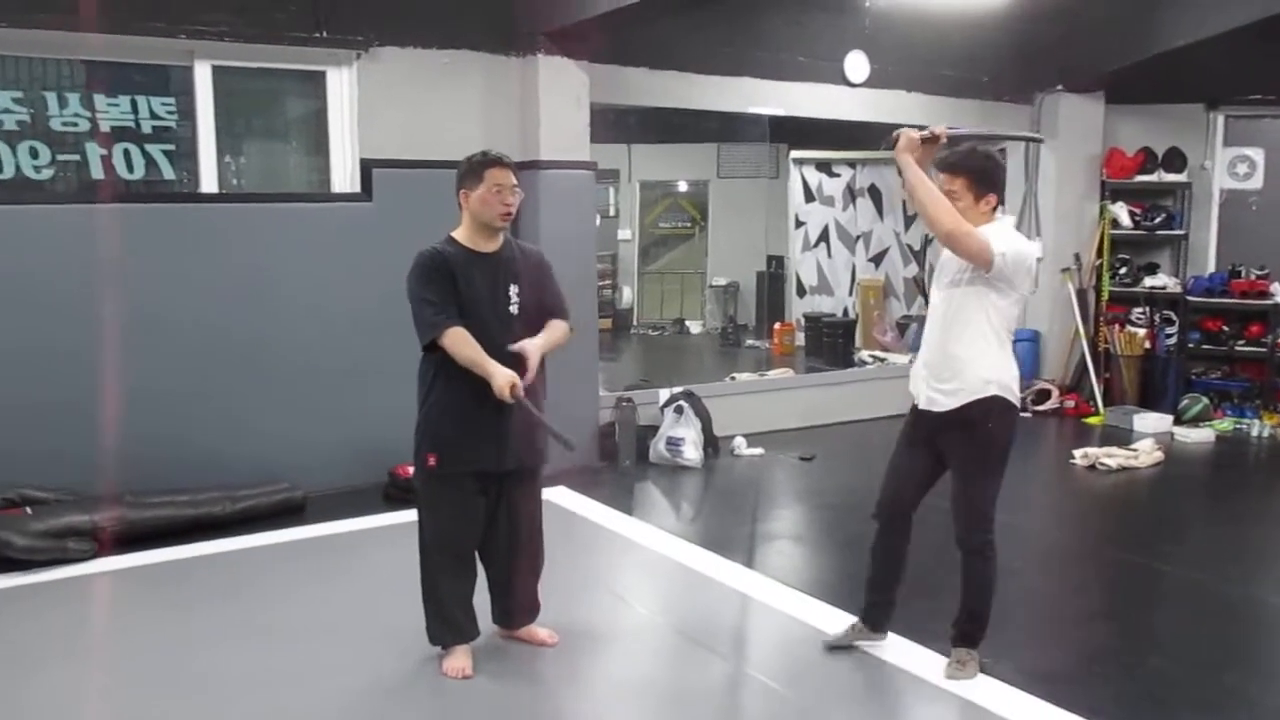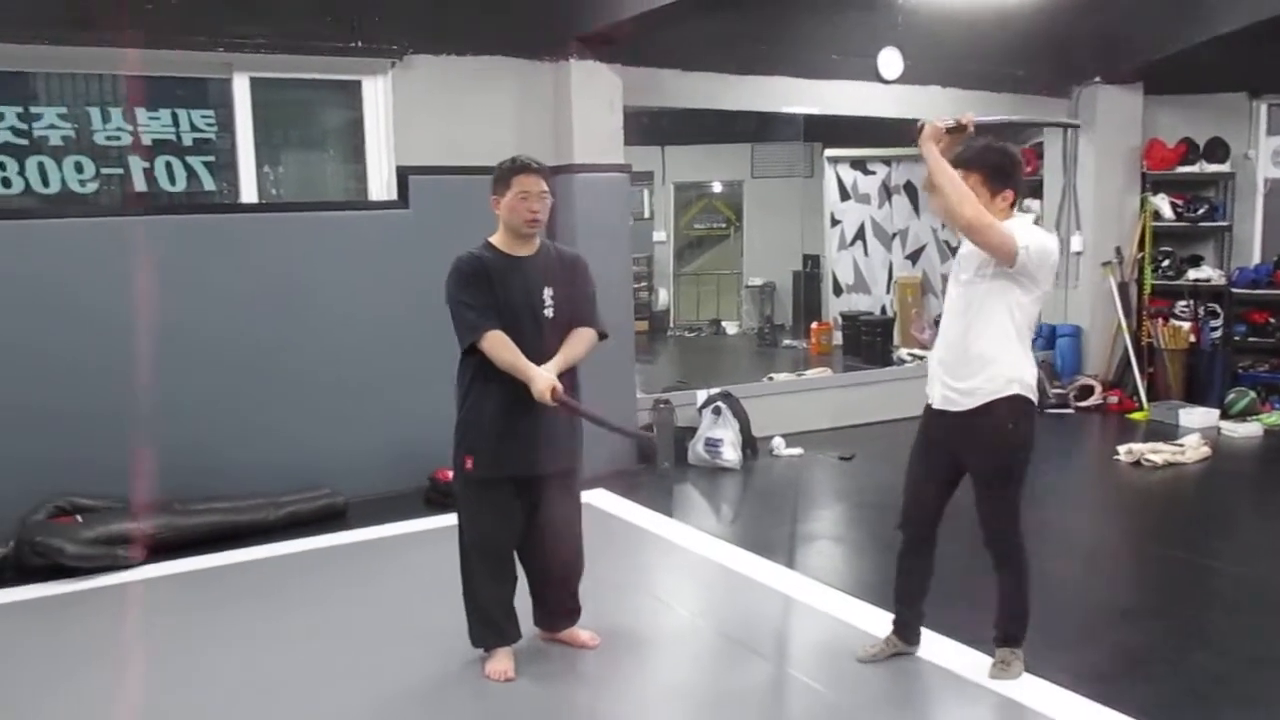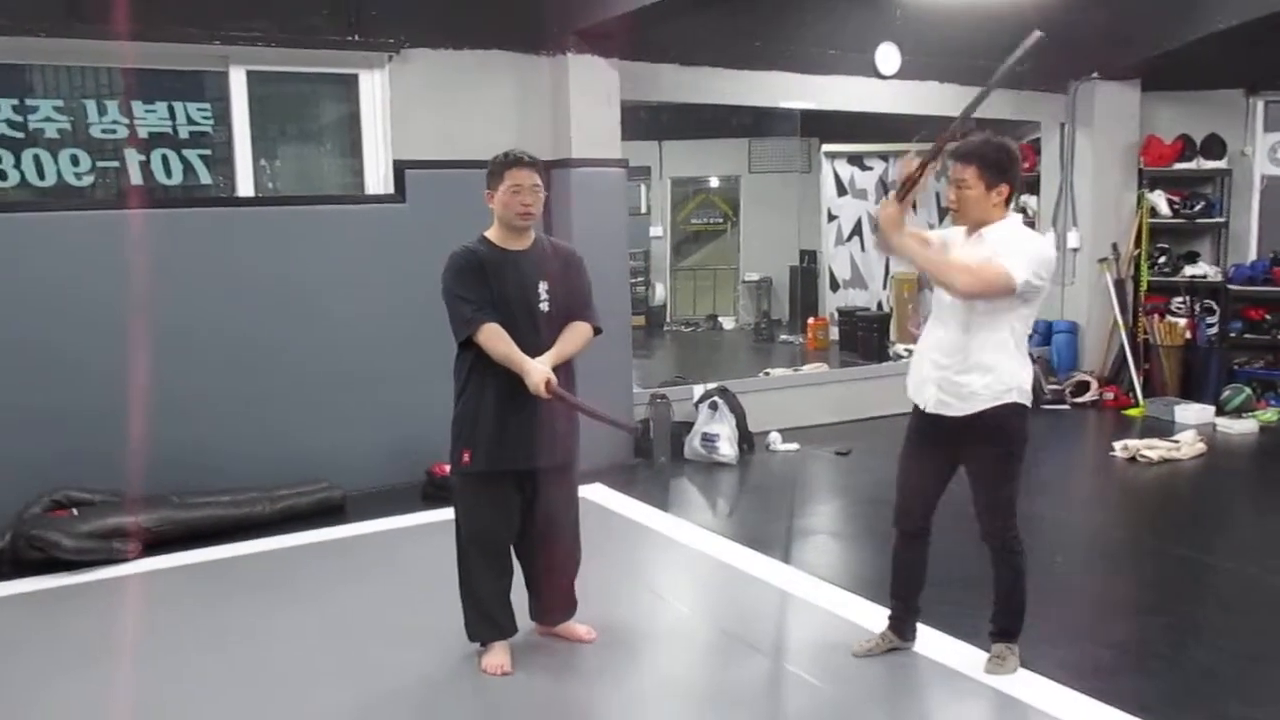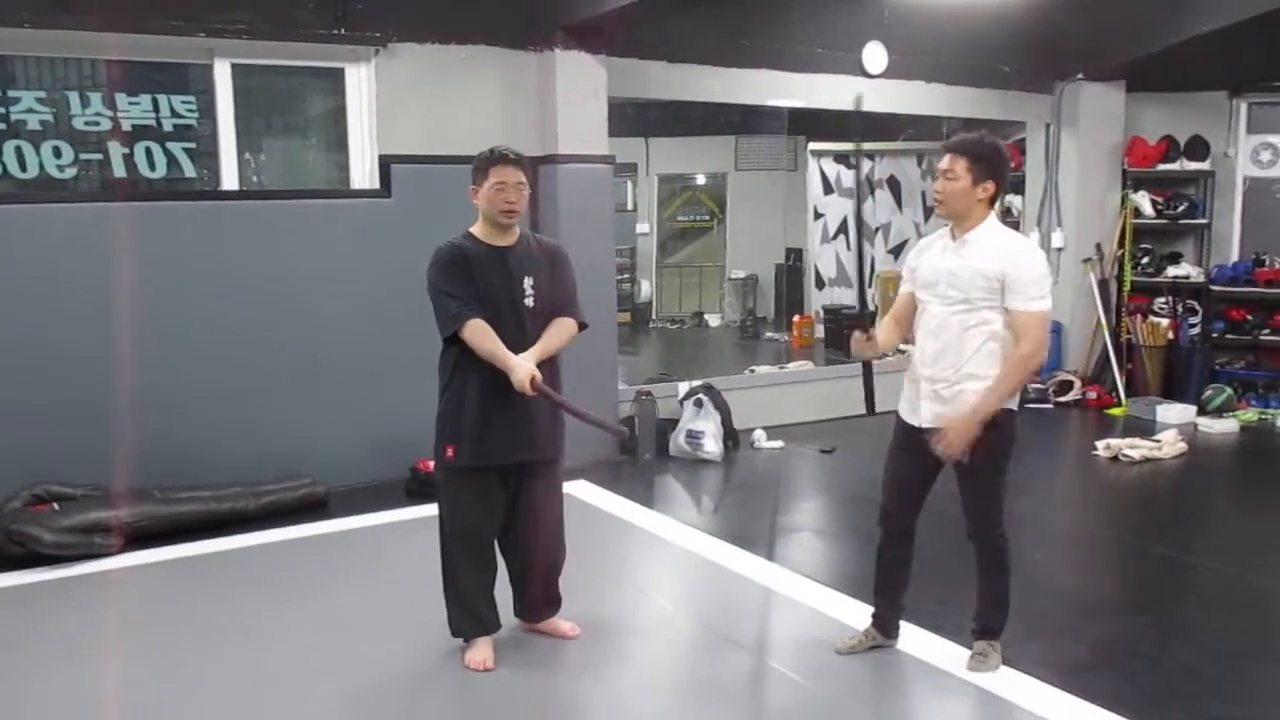
dt=0.3s
person 1, frame 1
left shoulder: (1014, 251)
right shoulder: (959, 236)
left elbow: (949, 228)
right elbow: (923, 201)
left wrist: (908, 160)
right wrist: (923, 159)
left hip: (981, 408)
right hip: (930, 402)
left knee: (973, 533)
right knee: (891, 511)
left ankle: (966, 644)
right ankle: (874, 619)
person 1, frame 2
left shoulder: (1035, 246)
right shoulder: (974, 237)
left elbow: (969, 216)
right elbow: (936, 196)
left wrist: (931, 150)
right wrist: (945, 150)
left hip: (998, 408)
right hip: (945, 404)
left knee: (1001, 536)
right knee: (916, 523)
left ankle: (1010, 645)
right ankle: (905, 632)
person 1, frame 3
left shoulder: (1031, 248)
right shoulder: (953, 238)
left elbow: (965, 281)
right elbow: (891, 237)
left wrist: (907, 241)
right wrist: (903, 191)
left hip: (993, 412)
right hip: (931, 405)
left knee: (999, 533)
right knee: (909, 520)
left ankle: (1006, 639)
right ankle: (901, 626)
person 1, frame 4
left shoulder: (1019, 255)
right shoulder: (925, 249)
left elbow: (1031, 350)
right elbow: (900, 319)
left wrist: (974, 417)
right wrist: (876, 340)
left hip: (981, 419)
right hip: (918, 411)
left knee: (985, 532)
right knee: (894, 520)
left ankle: (988, 638)
right ankle: (884, 624)
person 2, frame 1
left shoulder: (531, 262)
right shoulder: (434, 264)
left elbow: (559, 320)
right elbow: (447, 332)
left wrist: (539, 343)
right wrist: (492, 371)
left hip: (517, 421)
right hip: (452, 425)
left knee: (519, 532)
right knee: (449, 537)
left ankle: (516, 617)
right ankle: (455, 638)
person 2, frame 2
left shoulder: (570, 266)
right shoulder: (471, 269)
left elbow: (587, 329)
right elbow: (486, 335)
left wrist: (554, 367)
right wrist: (531, 374)
left hip: (555, 423)
right hip: (490, 427)
left knee: (559, 532)
right knee: (489, 540)
left ankle: (557, 619)
right ankle: (497, 640)
person 2, frame 3
left shoulder: (565, 260)
right shoulder: (467, 263)
left elbow: (583, 324)
right elbow: (483, 329)
left wrist: (547, 361)
right wrist: (525, 368)
left hip: (552, 416)
right hip: (487, 420)
left knee: (556, 527)
right knee: (485, 534)
left ankle: (554, 614)
right ankle: (494, 635)
person 2, frame 4
left shoulder: (550, 256)
right shoulder: (452, 259)
left elbow: (568, 319)
right elbow: (468, 324)
left wrist: (531, 357)
right wrist: (509, 364)
left hip: (537, 412)
right hip: (471, 415)
left knee: (540, 523)
right knee: (470, 529)
left ankle: (538, 610)
right ankle: (477, 630)
